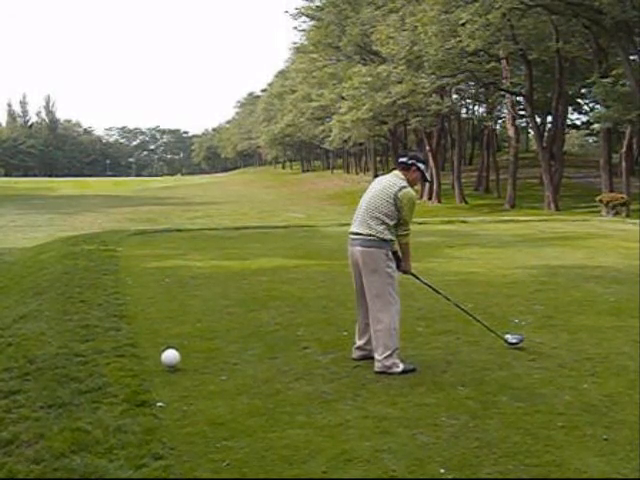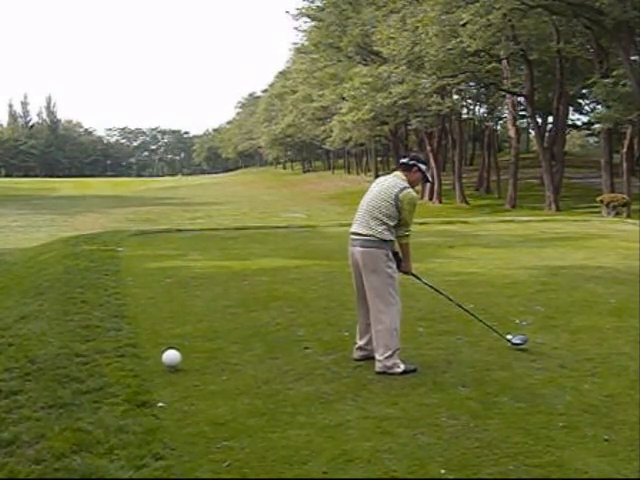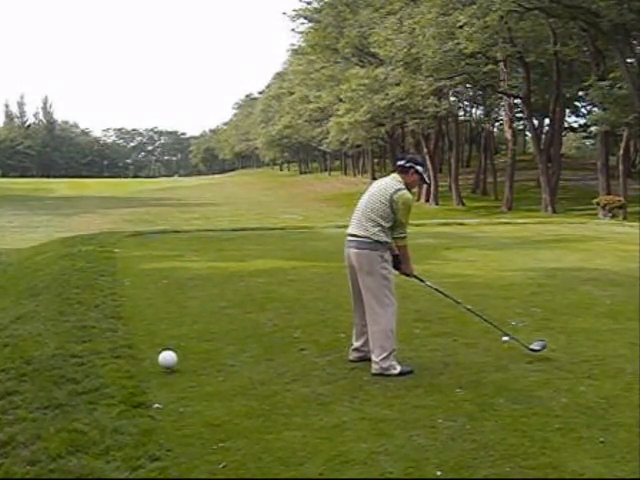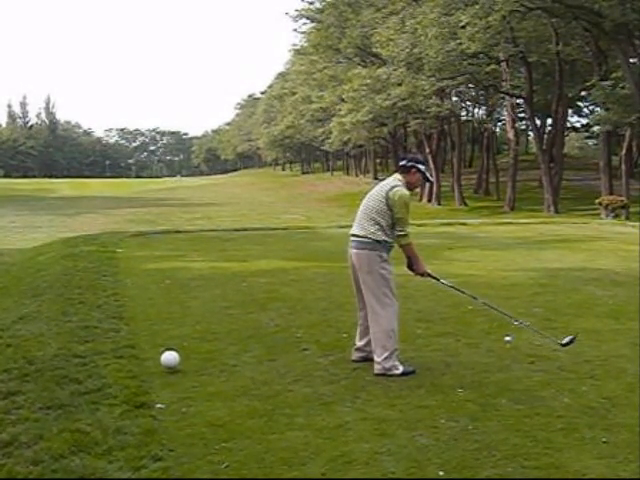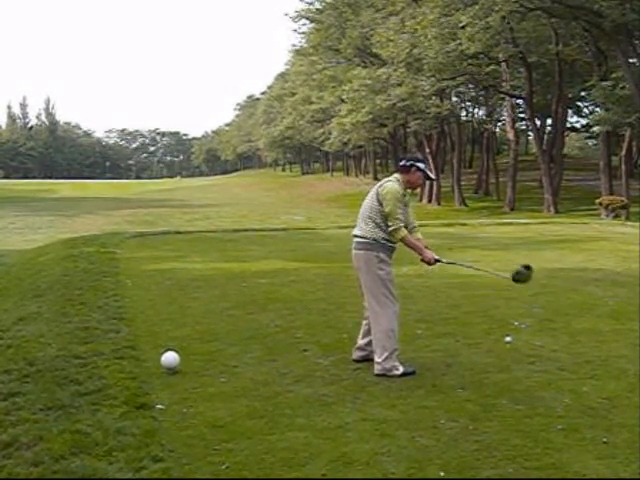
dt=1s
person 1, frame 1
left shoulder: (380, 180)
right shoulder: (406, 192)
right elbow: (403, 231)
left wrist: (394, 253)
right wrist: (406, 261)
left hip: (355, 243)
right hip: (374, 249)
left knee: (366, 301)
right knee: (386, 305)
left ankle: (364, 347)
right ankle: (386, 361)
person 1, frame 2
left shoulder: (381, 180)
right shoulder: (407, 193)
right elbow: (403, 231)
left wrist: (394, 253)
right wrist: (406, 262)
left hip: (356, 244)
right hip: (375, 249)
left knee: (367, 301)
right knee: (387, 305)
left ankle: (364, 347)
right ankle: (387, 361)
person 1, frame 3
left shoulder: (380, 183)
right shoulder: (403, 195)
right elbow: (400, 233)
left wrist: (394, 255)
right wrist: (407, 263)
left hip: (353, 246)
right hip: (371, 251)
left knee: (363, 303)
right knee: (382, 307)
left ankle: (360, 349)
right ankle: (383, 363)
person 1, frame 4
left shoulder: (388, 185)
right shoulder: (400, 192)
left elbow: (395, 231)
right elbow: (401, 233)
left wrist: (410, 259)
right wrist: (417, 262)
left hip: (358, 248)
right hip: (372, 251)
left knee: (368, 304)
right knee: (384, 307)
left ankle: (363, 349)
right ankle: (386, 363)
person 1, frame 5
left shoulder: (400, 192)
right shoulder: (391, 187)
left elbow: (411, 227)
right elbow: (396, 230)
left wrist: (426, 250)
right wrist: (422, 252)
left hip: (368, 250)
right hip: (373, 251)
left knee: (375, 304)
right knee: (385, 307)
left ankle: (365, 349)
right ankle: (386, 364)
